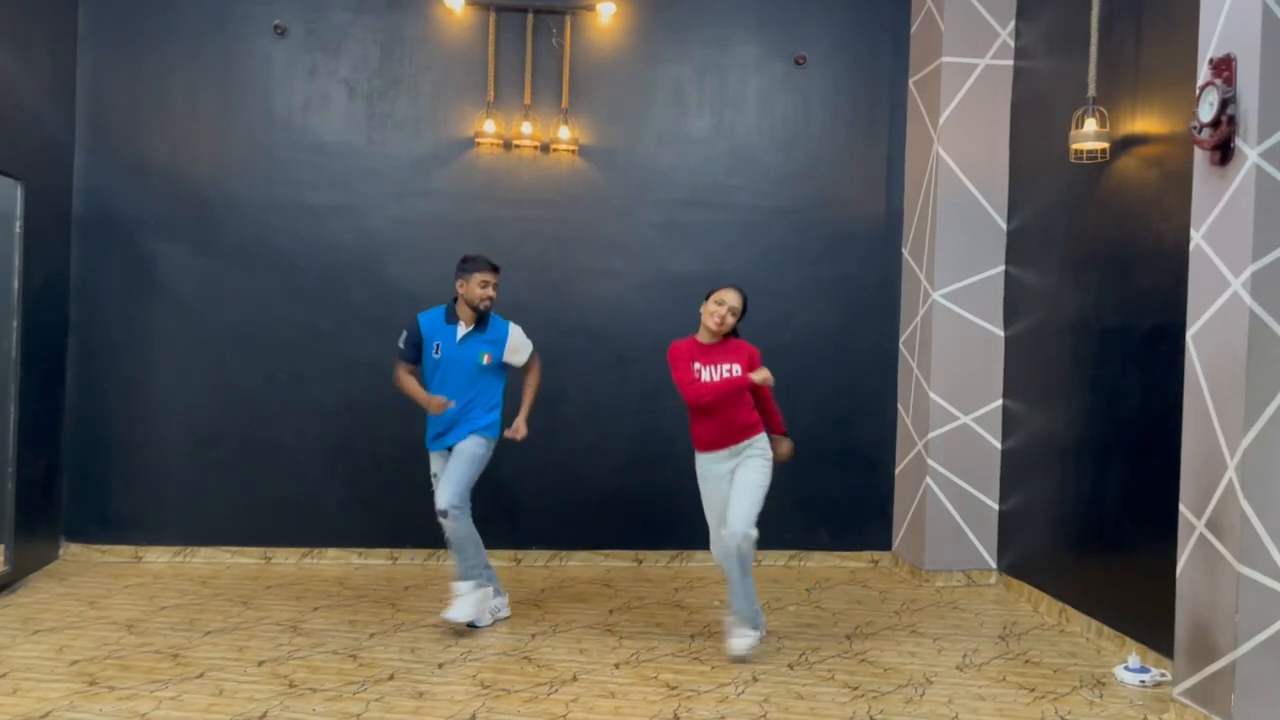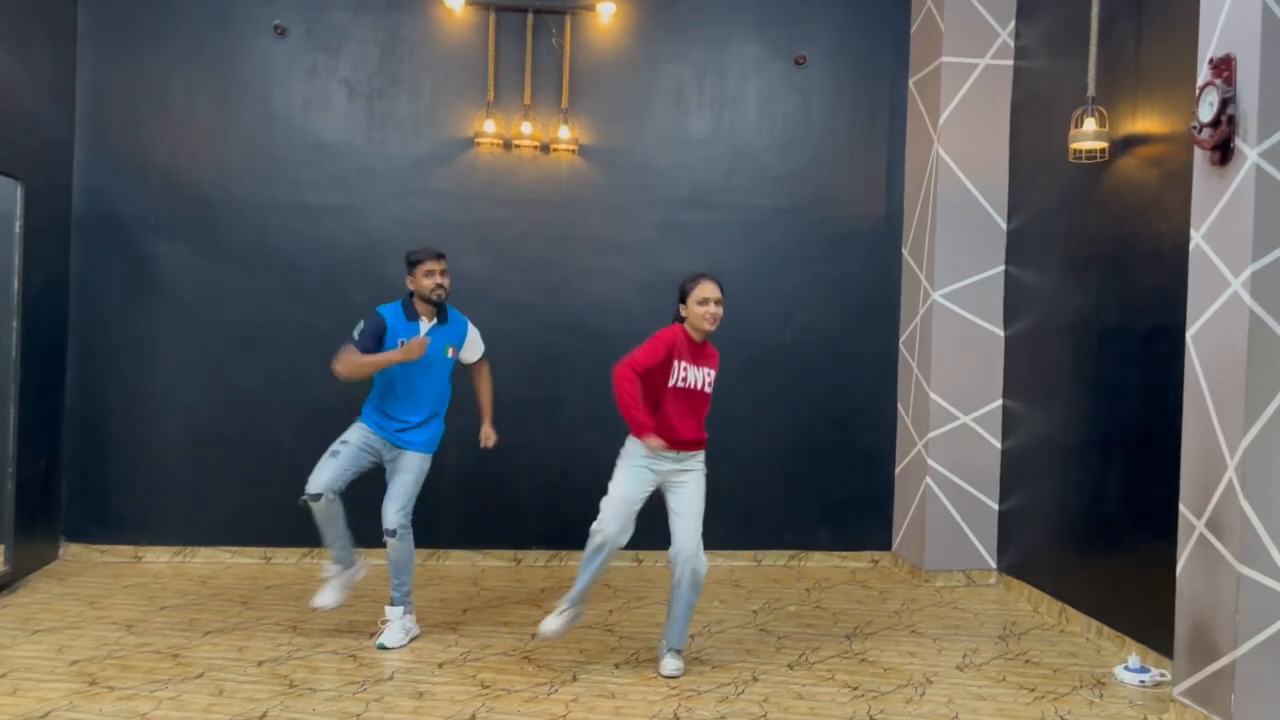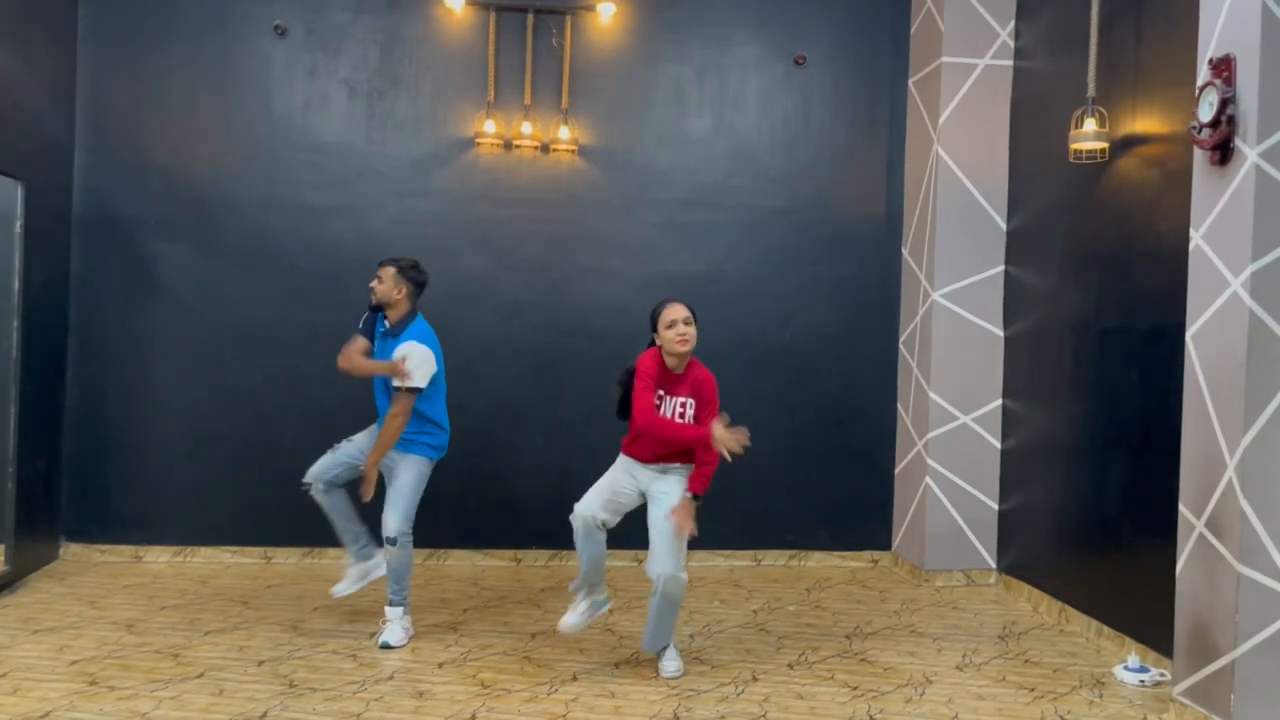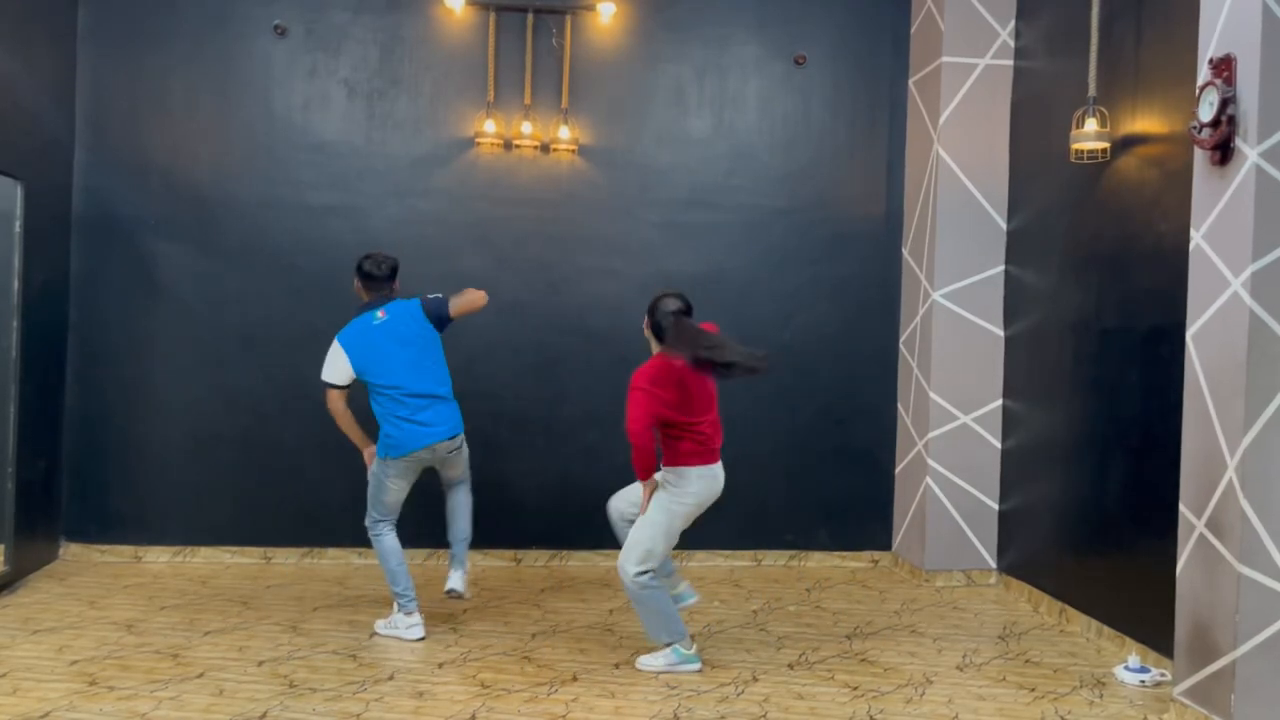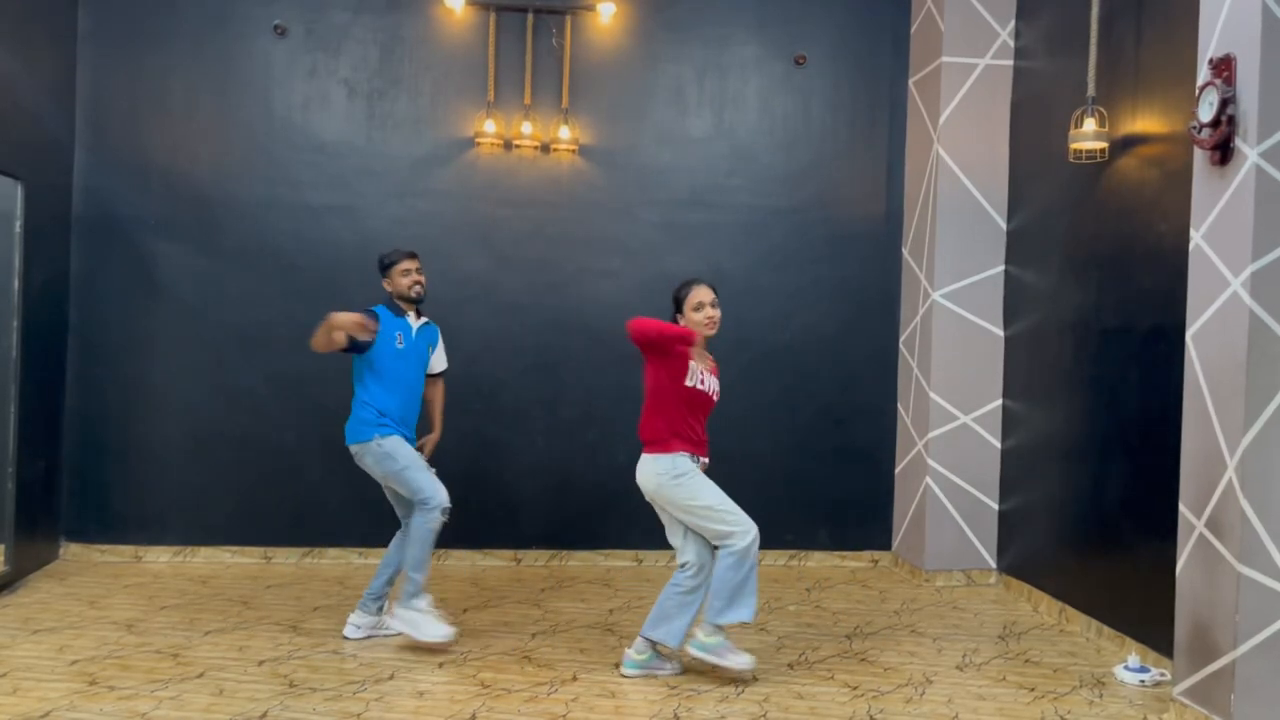
dt=0.5s
person 1, frame 1
left shoulder: (504, 332)
right shoulder: (424, 324)
left elbow: (532, 365)
right elbow: (402, 372)
left wrist: (523, 416)
right wrist: (425, 399)
left hip: (477, 434)
right hip: (439, 439)
left knee: (449, 505)
right knee: (455, 518)
left ankle: (469, 586)
right ankle: (493, 596)
person 1, frame 2
left shoulder: (461, 328)
right shoulder: (384, 320)
left elbow: (480, 367)
right elbow: (343, 367)
left wrist: (487, 420)
right wrist: (397, 356)
left hip: (418, 440)
right hip: (373, 427)
left knee: (395, 522)
right knee: (319, 489)
left ankle: (401, 614)
right ankle: (346, 566)
person 1, frame 3
left shoulder: (414, 346)
right shoulder: (377, 319)
left elbow: (399, 413)
right elbow: (347, 359)
left wrist: (371, 466)
right wrist: (385, 367)
left hip: (417, 445)
right hip: (385, 432)
left knee: (395, 529)
right knee: (320, 479)
left ankle: (398, 615)
right ankle: (366, 559)
person 1, frame 4
left shoulder: (344, 340)
right shoulder: (418, 310)
left elbow: (334, 402)
right elbow: (478, 298)
left wrist: (365, 447)
right wrist: (456, 298)
left hip: (398, 446)
right hip: (447, 433)
left knee: (380, 525)
right knee: (459, 483)
left ankle: (406, 615)
right ankle: (457, 570)
person 1, frame 5
left shoulder: (431, 332)
right shoulder: (373, 320)
left elbow: (434, 382)
right elbow: (321, 345)
left wrist: (436, 430)
right wrist: (336, 322)
left hip: (400, 440)
right hip: (376, 437)
left knee: (415, 523)
right knee: (435, 501)
left ankle: (369, 614)
right ankle: (411, 602)
person 2, frame 1
left shoulder: (746, 352)
right shoulder: (680, 351)
right elbow: (695, 396)
left wrist: (779, 433)
right wrist: (749, 379)
left hip: (751, 452)
right hip: (708, 460)
left knee: (737, 531)
right knee: (723, 547)
left ankle: (742, 618)
right ankle: (750, 621)
person 2, frame 2
left shoulder: (712, 356)
right shoulder: (670, 338)
right elbow: (626, 373)
right wrist: (644, 427)
left hip: (690, 464)
right hip: (644, 456)
left knee: (690, 558)
right knee: (610, 530)
left ankle: (674, 647)
right ankle: (574, 602)
person 2, frame 3
left shoulder: (703, 381)
right shoulder: (648, 363)
left elbow: (709, 449)
right elbow: (644, 421)
left wrist: (690, 500)
right wrist: (707, 431)
left hip: (675, 476)
right hip: (630, 467)
left knee: (667, 571)
right knee: (586, 514)
left ankle: (662, 645)
right ankle: (591, 594)
person 2, frame 4
left shoulder: (649, 375)
right shoulder: (700, 349)
left elbow: (638, 436)
right elbow: (706, 331)
left wrist: (646, 481)
left hip: (686, 480)
right hip: (709, 473)
left knee: (634, 567)
right knee: (620, 509)
left ankle: (682, 649)
right ankle: (673, 587)
person 2, frame 5
left shoulder: (707, 367)
right shoulder: (668, 352)
right elbow: (638, 327)
left wrist: (701, 460)
right wrist: (691, 341)
left hip: (680, 468)
right hip: (666, 468)
left knee: (697, 564)
right knee: (742, 536)
left ankle: (644, 650)
right ankle: (709, 632)
